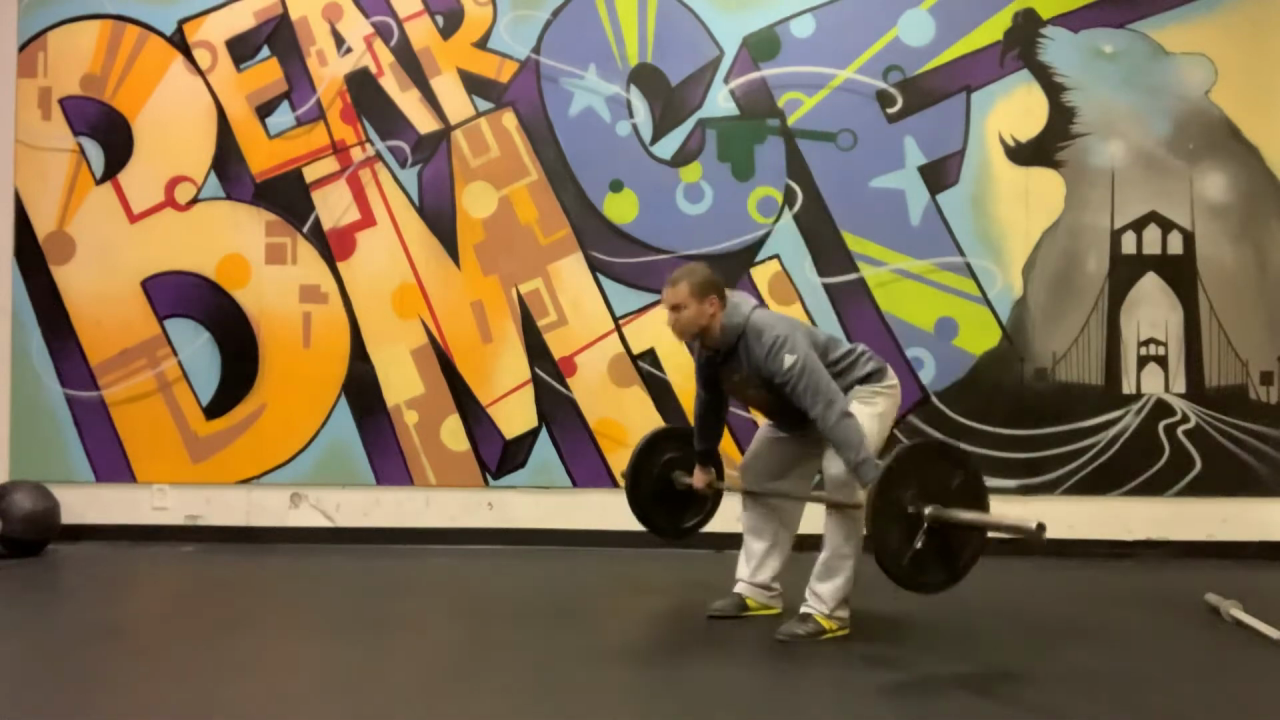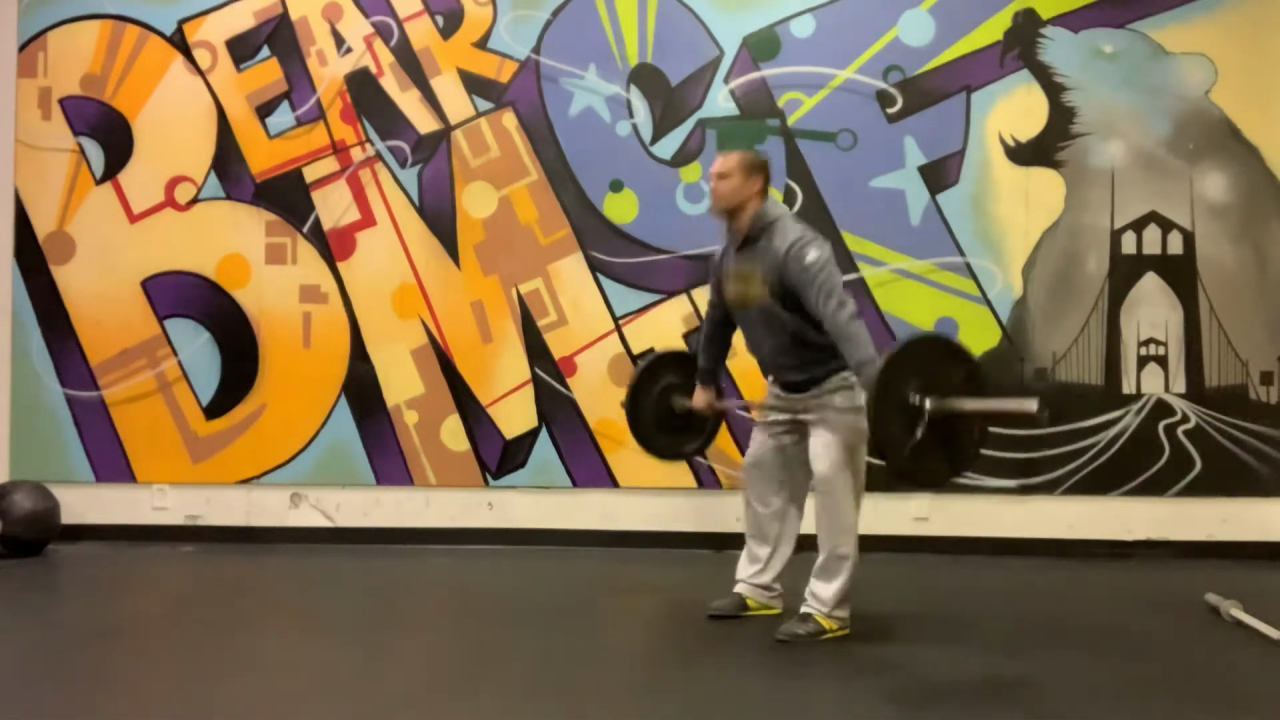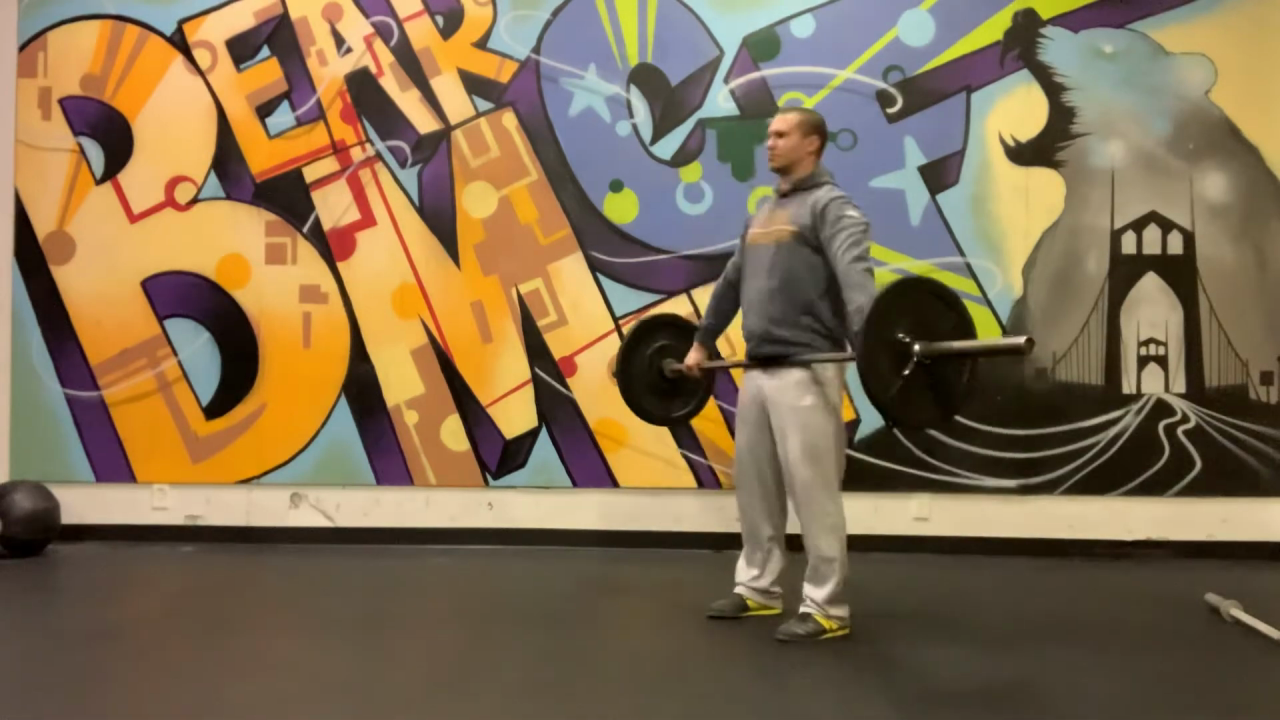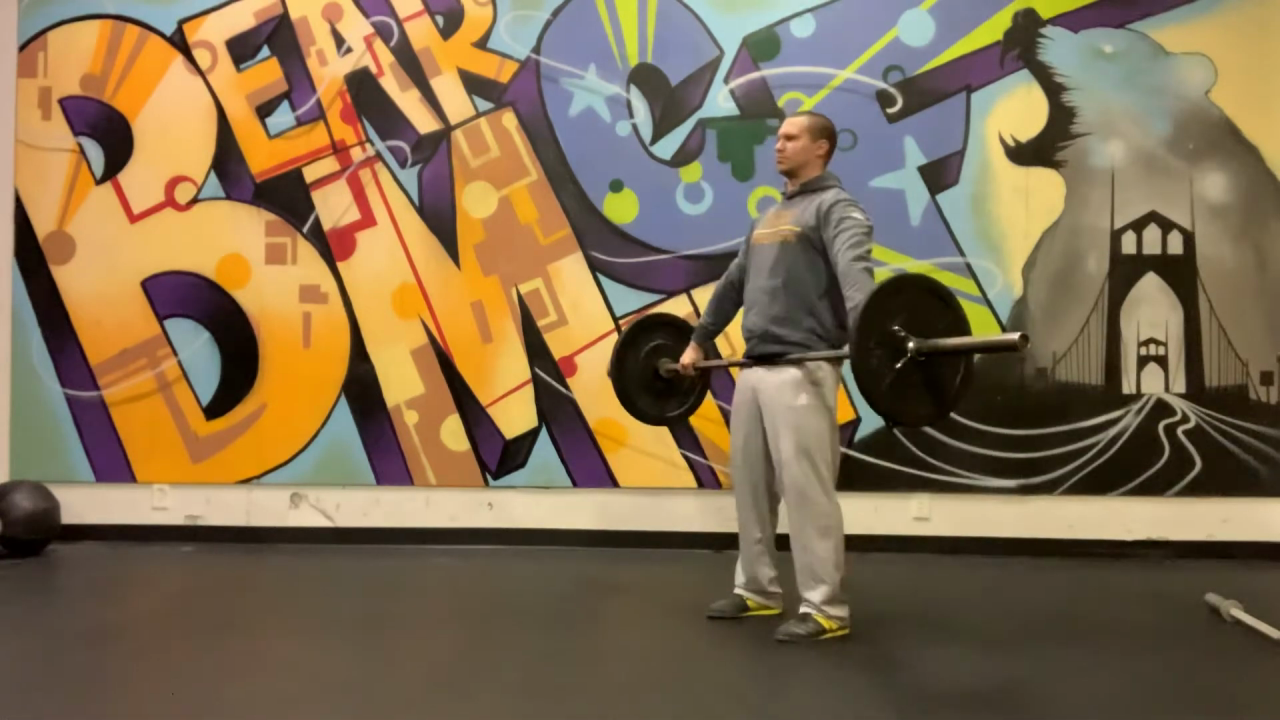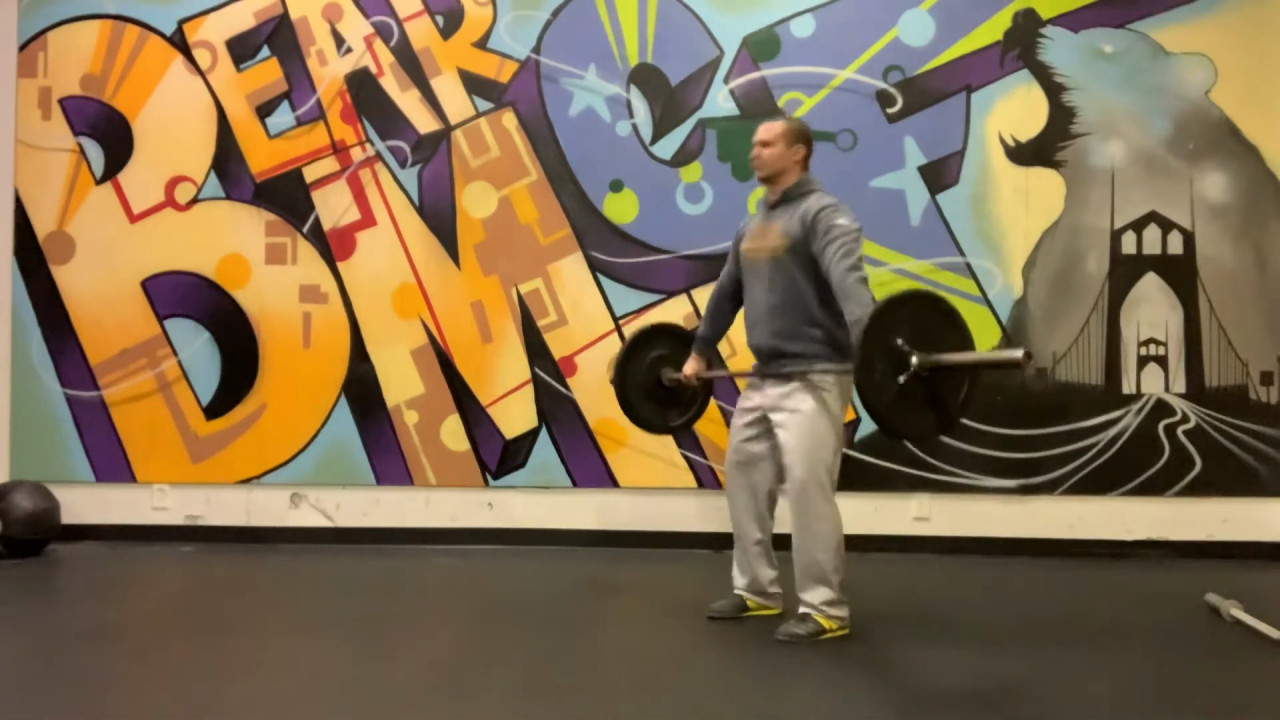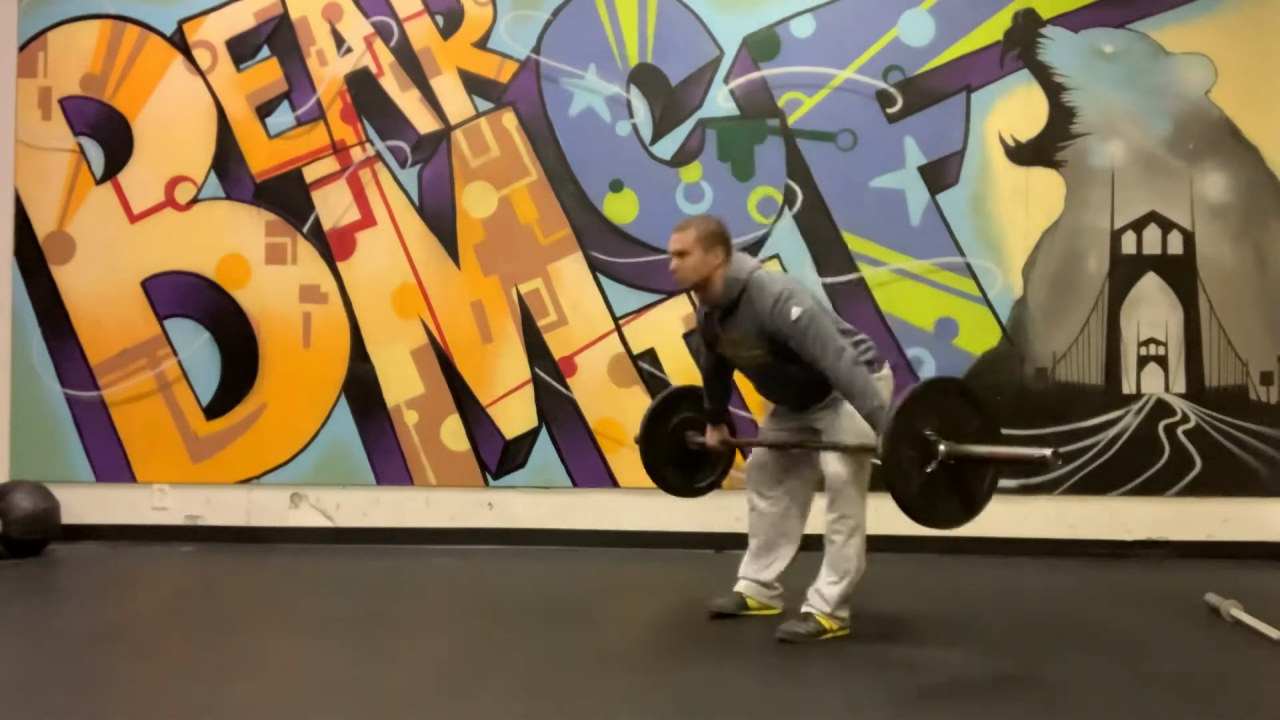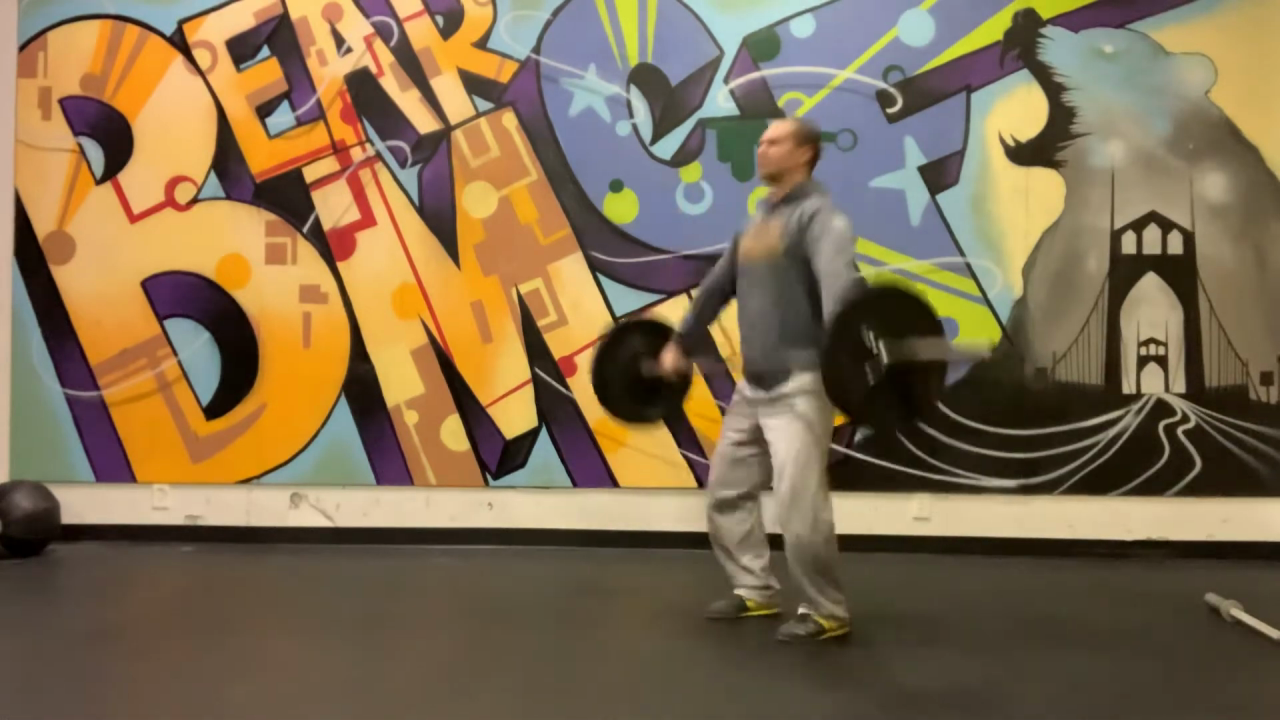
dt=0.3s
person 1, frame 1
left shoulder: (772, 341)
right shoulder: (708, 349)
left elbow: (833, 412)
right elbow: (710, 406)
left wrist: (873, 483)
right wrist: (703, 464)
left hip: (862, 391)
left knee: (839, 481)
right knee: (756, 478)
left ankle: (827, 610)
right ankle: (756, 590)
person 1, frame 2
left shoulder: (792, 244)
right shoulder: (728, 256)
left elbow: (842, 315)
right elbow: (717, 322)
left wrist: (875, 386)
right wrist: (705, 383)
left hip: (838, 382)
right hip: (789, 389)
left knee: (832, 480)
right knee: (762, 478)
left ankle: (827, 609)
right ankle: (757, 589)
person 1, frame 3
left shoulder: (832, 205)
right shoulder: (764, 213)
left elbow: (854, 272)
right elbow: (732, 281)
right wrist: (702, 342)
left hip: (807, 371)
right hip: (758, 370)
left knee: (812, 487)
right knee: (754, 483)
left ankle: (826, 608)
right ankle: (758, 589)
person 1, frame 4
left shoulder: (837, 208)
right shoulder: (770, 216)
left elbow: (854, 272)
right elbow: (734, 281)
right wrist: (699, 340)
left hip: (802, 370)
right hip: (754, 367)
left knee: (806, 488)
right knee: (750, 484)
left ankle: (825, 608)
right ankle: (758, 591)
person 1, frame 5
left shoulder: (821, 212)
right shoulder: (754, 222)
left elbow: (849, 279)
right elbow: (726, 294)
right wrist: (699, 352)
left hip: (816, 378)
right hip: (763, 378)
left knee: (807, 482)
right knee: (744, 476)
left ankle: (826, 609)
right ankle: (757, 590)
person 1, frame 6
left shoulder: (775, 298)
right shoulder: (709, 312)
left elbow: (840, 360)
right elbow: (715, 369)
left wrist: (888, 430)
right wrist: (715, 421)
left hip: (848, 391)
right hip: (796, 401)
left knee: (843, 481)
right knee: (767, 479)
left ankle: (827, 610)
right ankle: (757, 588)
person 1, frame 7
left shoulder: (819, 216)
right shoulder: (754, 221)
left elbow: (836, 279)
right elbow: (717, 286)
right wrist: (678, 344)
left hip: (804, 382)
right hip: (754, 385)
left knee: (798, 496)
right knee: (726, 491)
left ankle: (824, 610)
right ankle: (756, 589)
